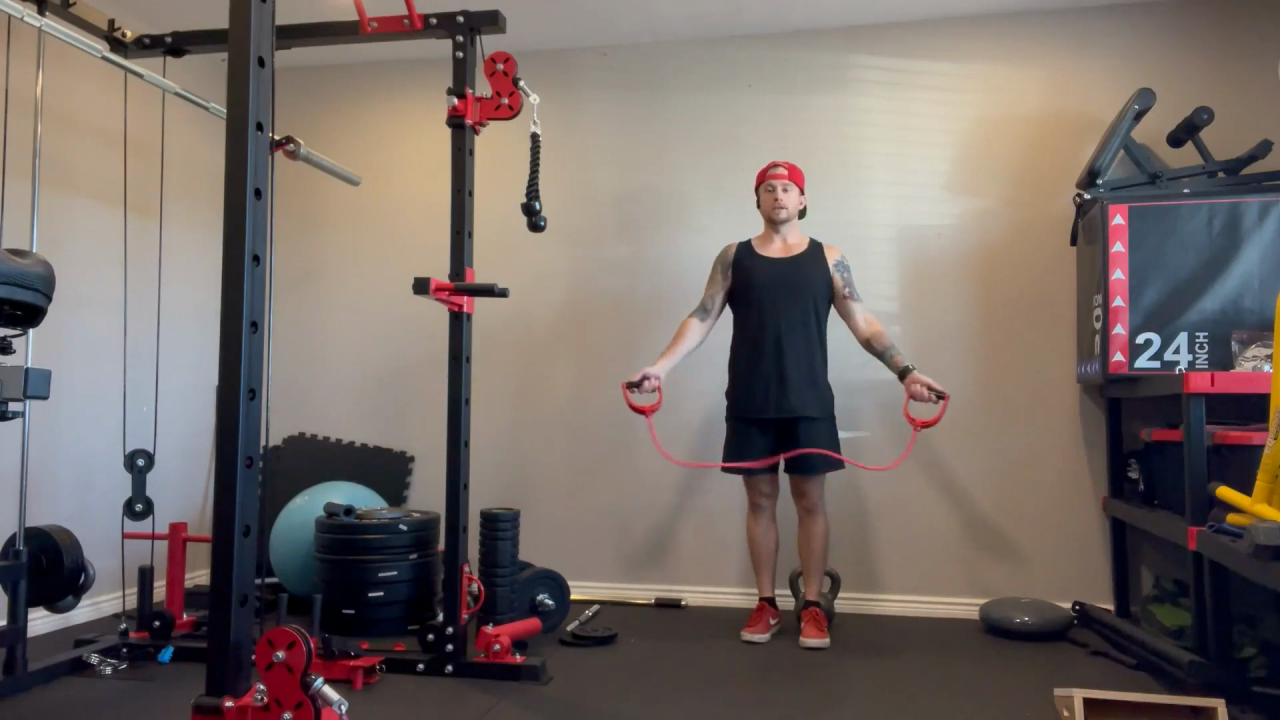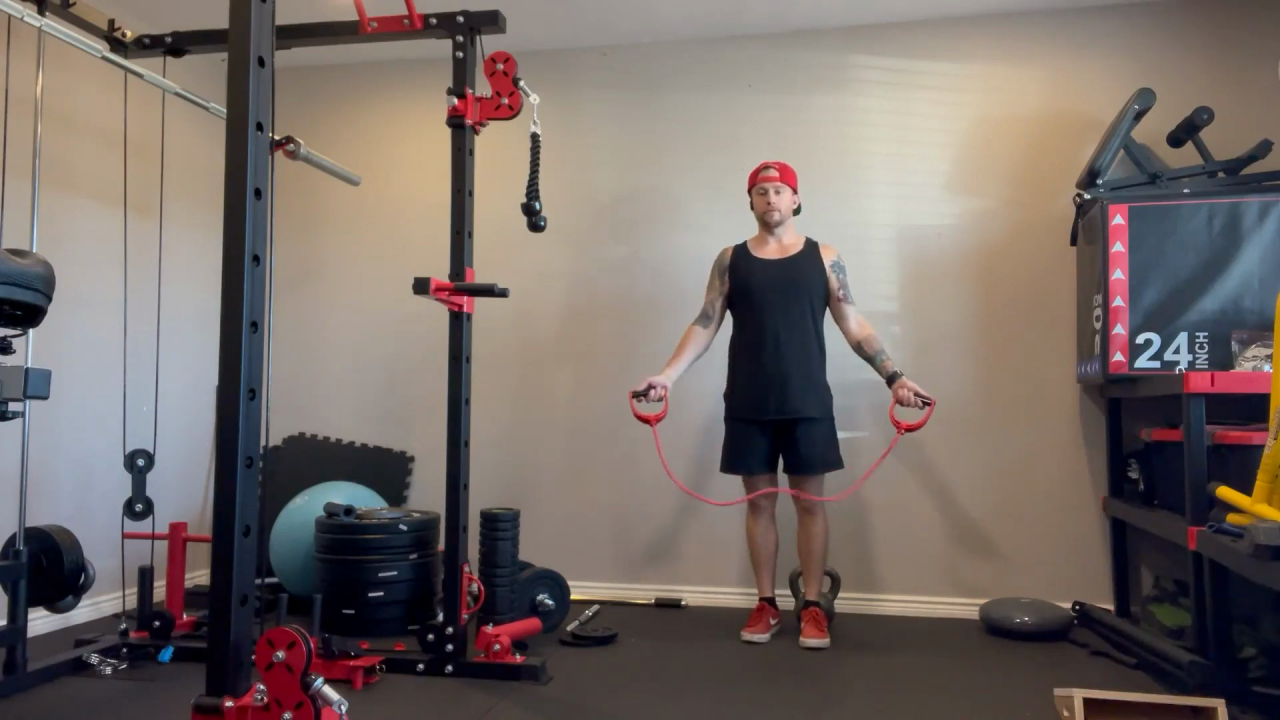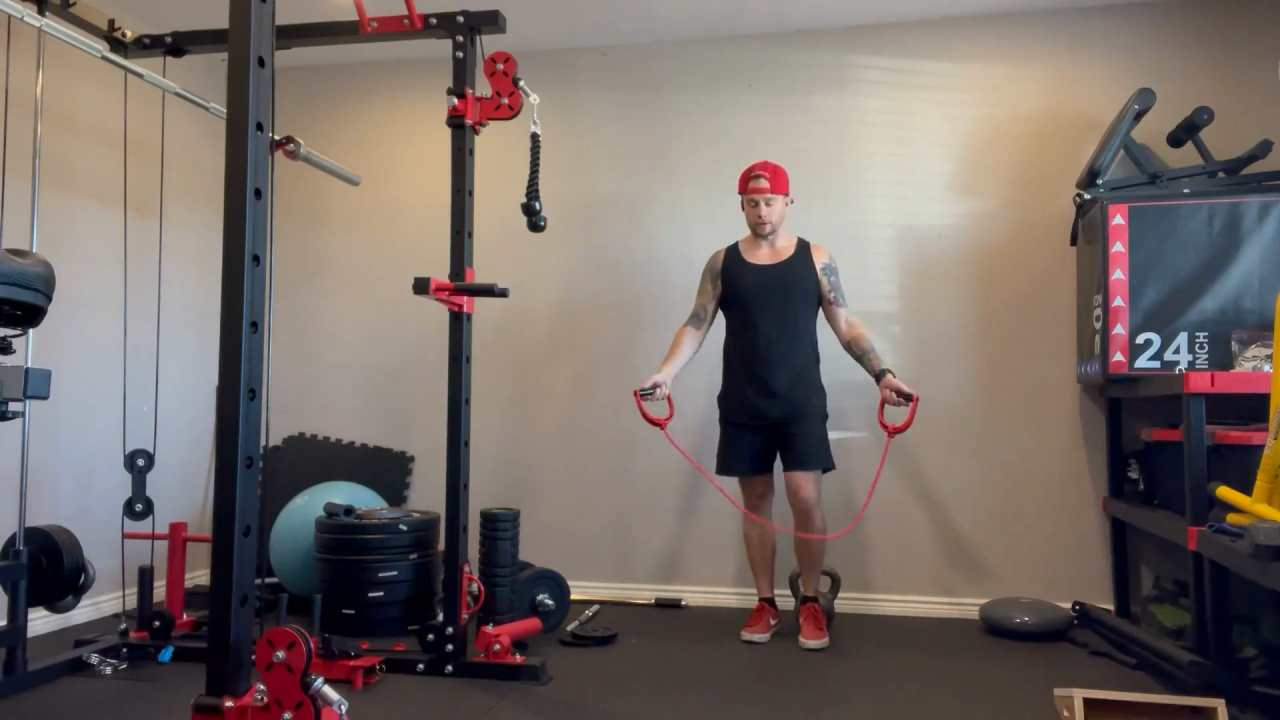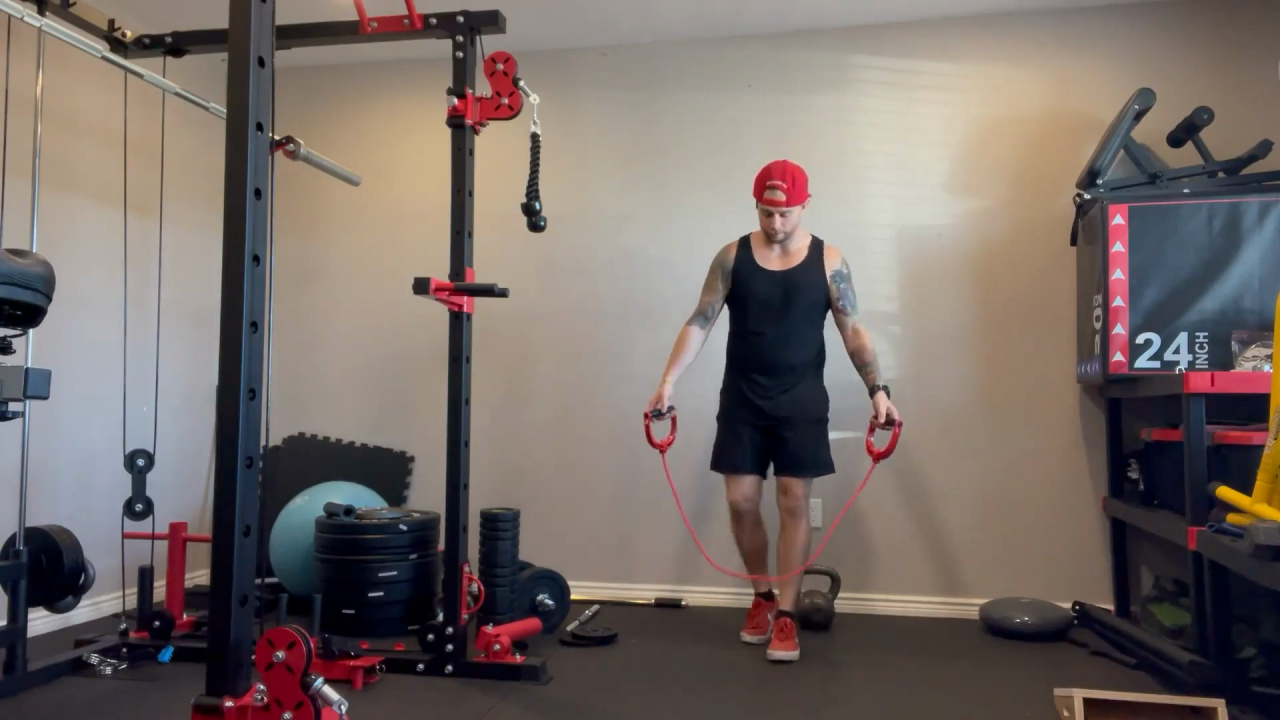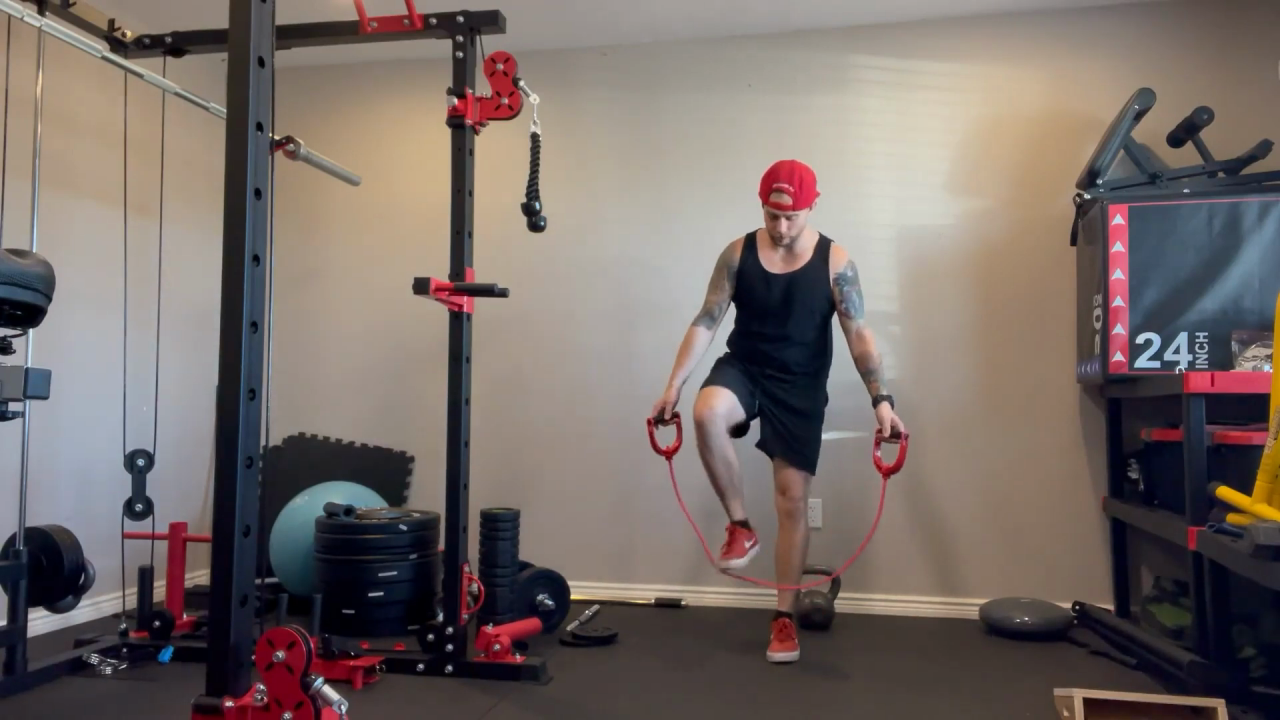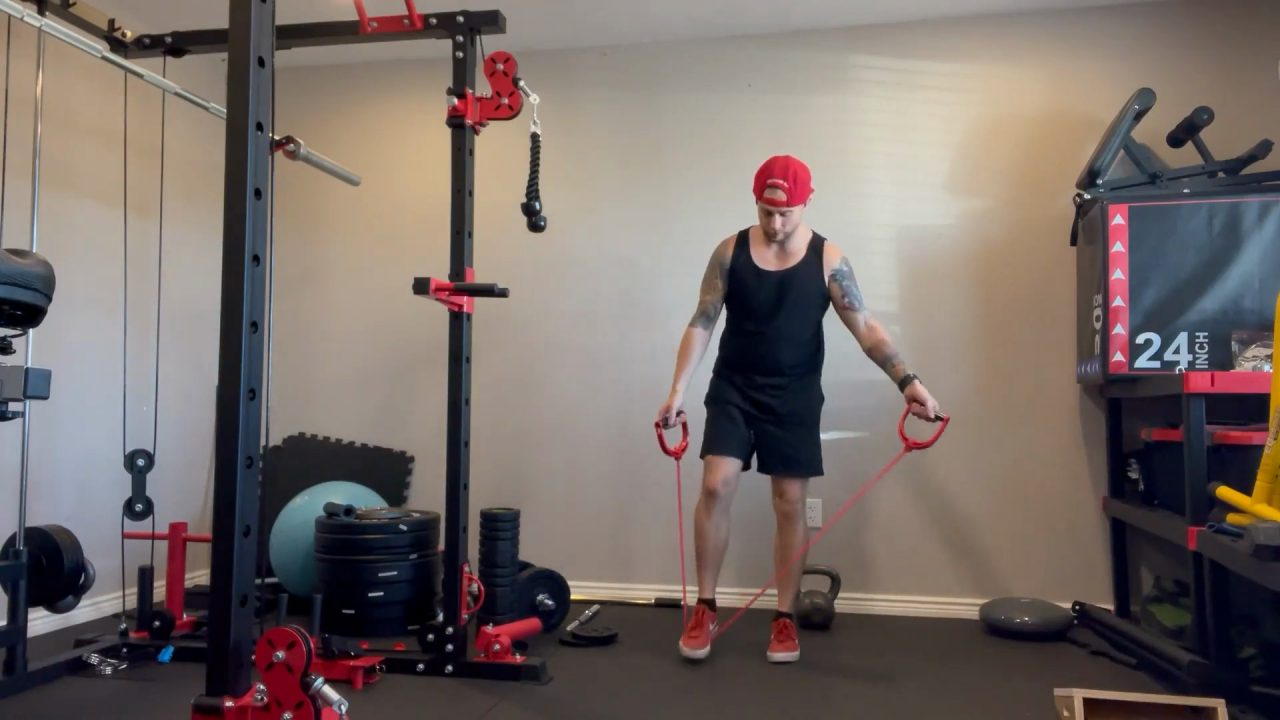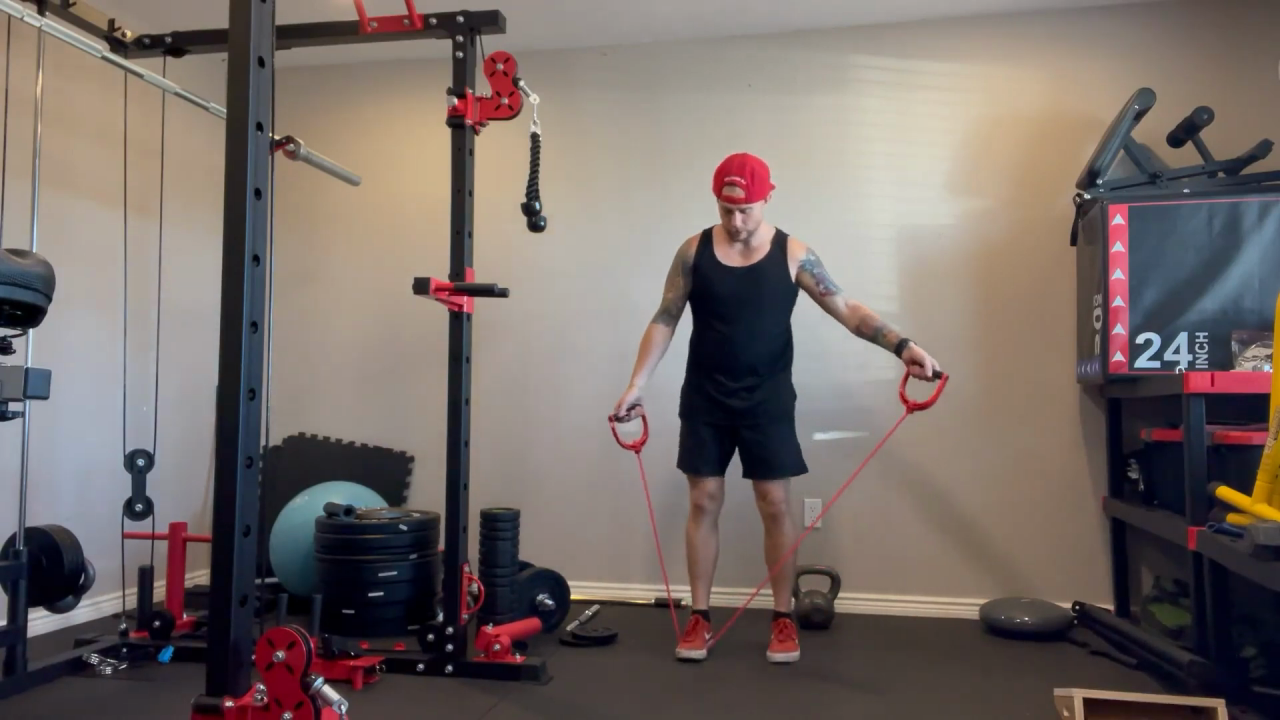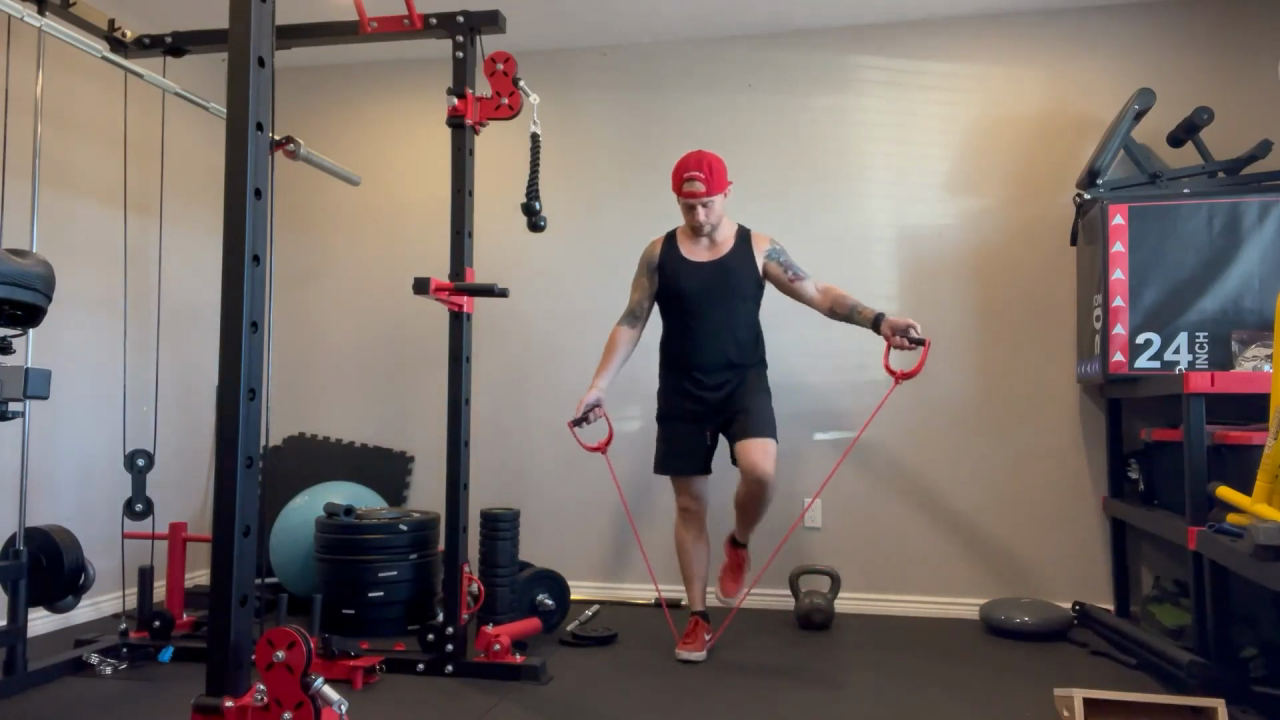
dt=0.4s
person 1, frame 1
left shoulder: (828, 257)
right shoulder: (733, 257)
left elbow: (862, 323)
right elbow: (702, 318)
left wrist: (906, 371)
right wrist: (660, 366)
left hip: (808, 401)
right hip: (750, 402)
left knee: (810, 501)
right knee: (760, 500)
left ankle: (812, 607)
right ankle: (765, 604)
person 1, frame 2
left shoulder: (824, 257)
right shoulder: (731, 259)
left elbow: (854, 326)
right elbow: (705, 324)
left wrist: (895, 377)
right wrist: (667, 375)
left hip: (808, 402)
right hip: (749, 403)
left knee: (810, 501)
right knee: (759, 501)
left ankle: (812, 607)
right ankle: (766, 604)
person 1, frame 3
left shoulder: (816, 259)
right shoulder: (722, 262)
left elbow: (845, 325)
right elbow: (696, 325)
left wrist: (882, 374)
right wrist: (665, 372)
left hip: (801, 400)
right hip: (742, 403)
left knee: (805, 499)
right knee: (756, 502)
left ankle: (810, 602)
right ankle: (766, 604)
person 1, frame 4
left shoulder: (829, 261)
right shoulder: (732, 256)
left elbow: (853, 331)
right elbow: (700, 323)
left wrist: (878, 389)
right wrist: (668, 380)
left hip: (801, 399)
right hip: (741, 396)
left knee: (794, 502)
right knee: (741, 501)
left ankle: (785, 616)
right ankle: (762, 595)
person 1, frame 5
left shoulder: (835, 262)
right shoulder: (738, 253)
left elbow: (858, 335)
right elbow: (705, 322)
left wrist: (881, 401)
right wrist: (673, 385)
left hip: (801, 389)
right hip: (743, 369)
left knee: (792, 499)
right knee: (708, 417)
left ankle: (784, 617)
right ankle: (739, 527)
person 1, frame 6
left shoulder: (828, 259)
right shoulder: (730, 251)
left elbow: (865, 327)
right elbow: (701, 322)
left wrist: (908, 382)
right wrist: (678, 388)
left hip: (794, 396)
right hip: (733, 389)
left knee: (790, 504)
right knee: (716, 488)
left ankle: (784, 618)
right ankle: (704, 608)
person 1, frame 7
left shoulder: (794, 254)
right shoulder: (693, 251)
left elbow: (846, 309)
right elbow: (664, 321)
left wrist: (901, 346)
right wrist: (637, 384)
left hip: (767, 397)
right hip: (705, 397)
left knee: (775, 505)
right knee: (704, 502)
left ankle: (782, 617)
right ankle: (699, 617)
person 1, frame 8
left shoulder: (758, 247)
right shoulder: (659, 253)
left elbow: (817, 293)
right elbow: (631, 323)
left wrist: (878, 320)
right wrist: (598, 386)
left hip: (744, 381)
right hip: (682, 393)
left knee: (760, 469)
right knee: (689, 502)
left ankle: (736, 546)
right ankle: (698, 619)
